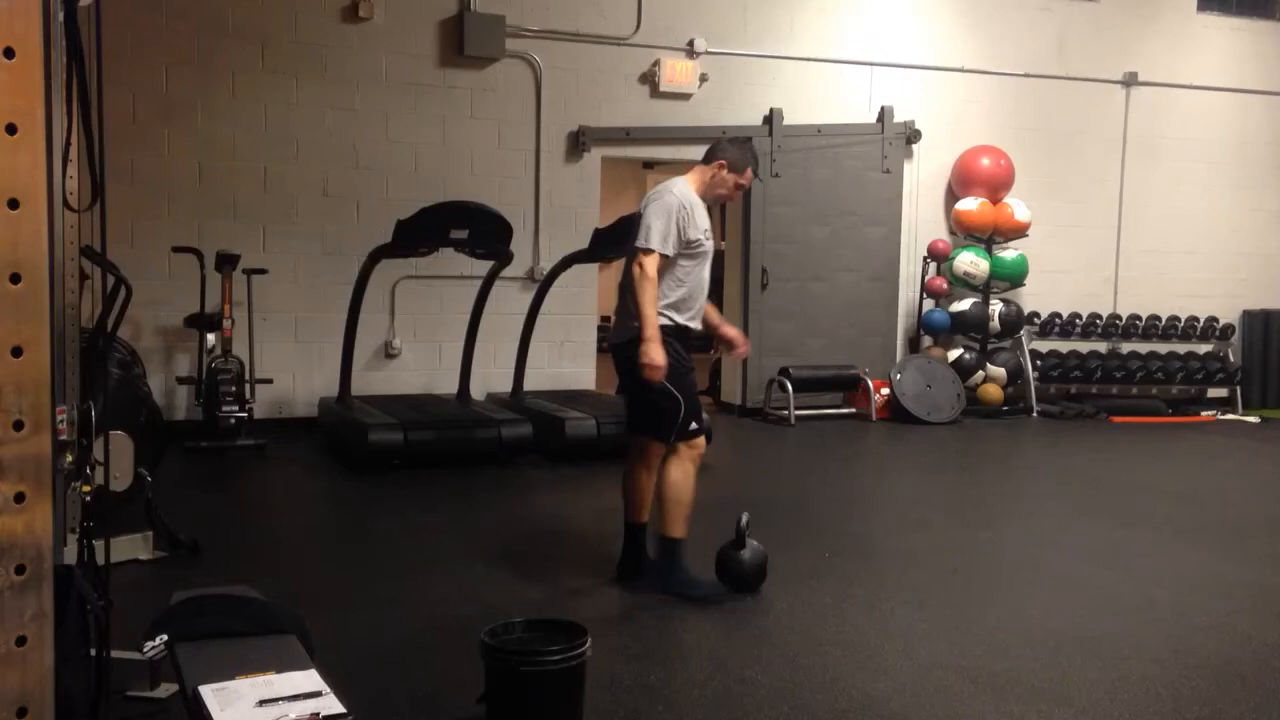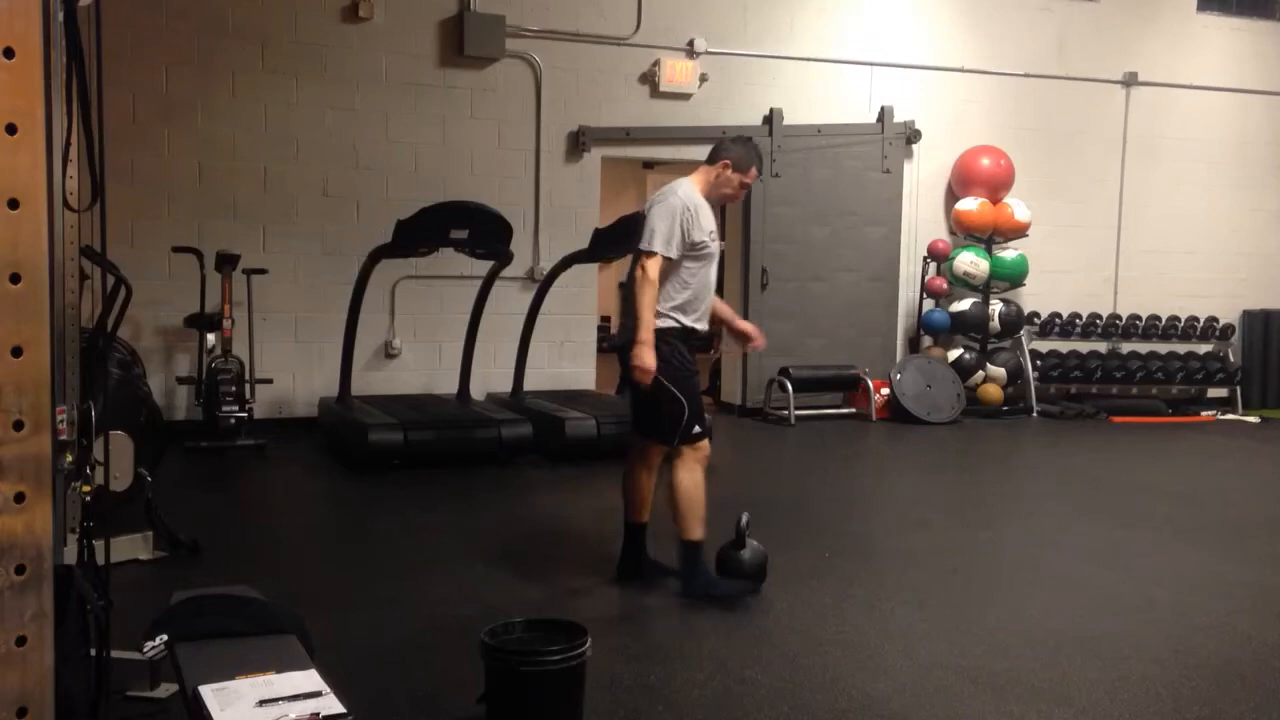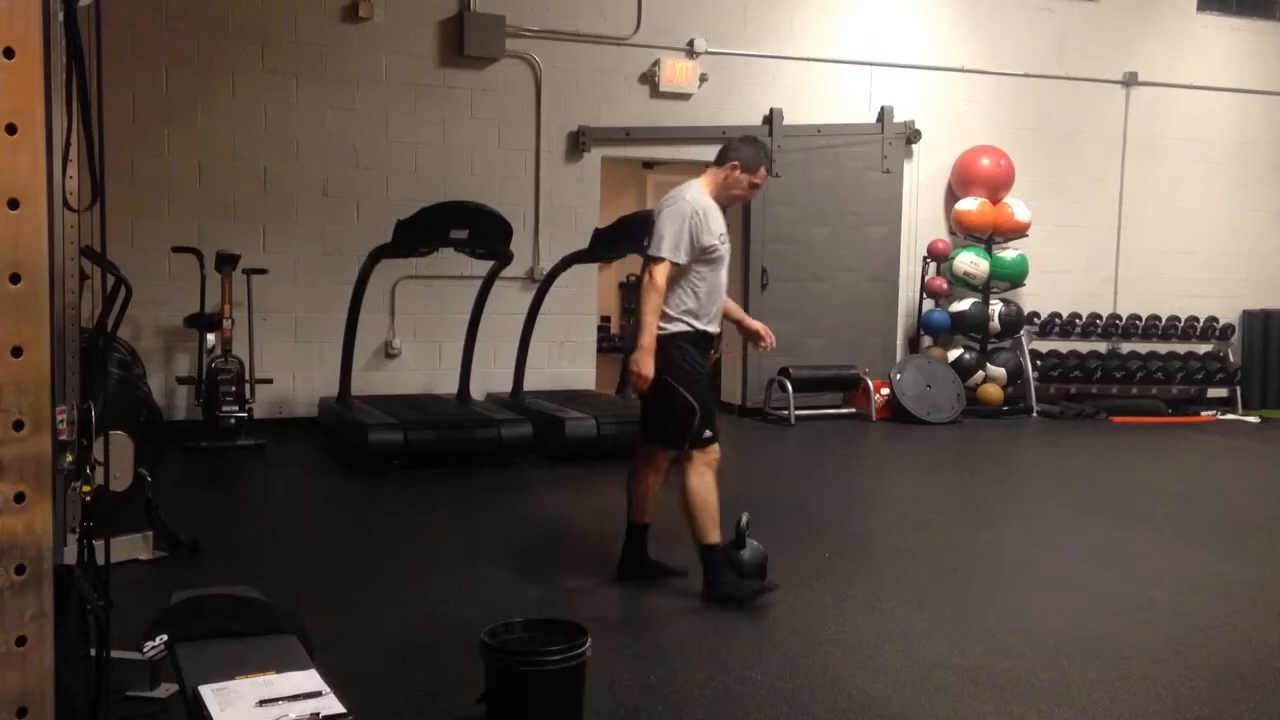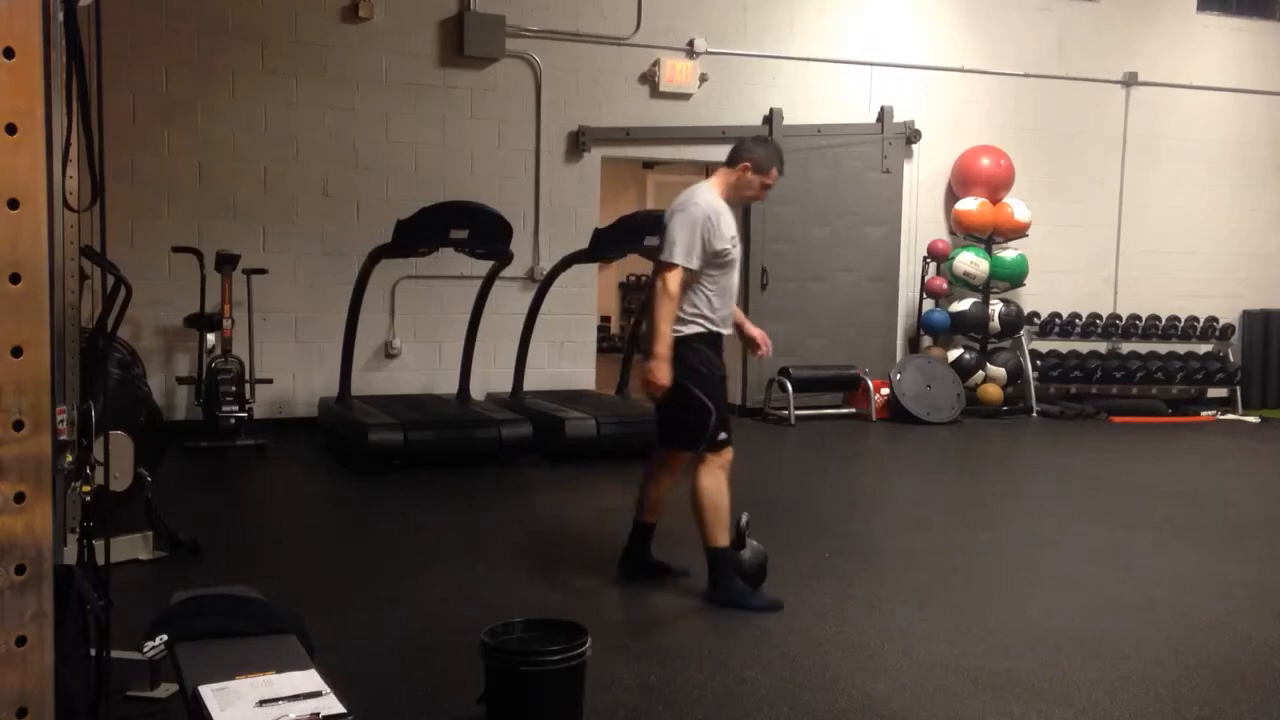
dt=0.1s
person 1, frame 1
left shoulder: (694, 207)
right shoulder: (672, 199)
right elbow: (645, 269)
left wrist: (720, 327)
right wrist: (651, 341)
left hip: (668, 338)
right hip: (655, 342)
left knee: (649, 446)
right knee: (687, 445)
left ankle: (634, 556)
right ankle: (671, 565)
person 1, frame 2
left shoulder: (700, 207)
right shoulder: (677, 200)
right elbow: (648, 271)
left wrist: (734, 322)
right wrist: (644, 343)
left hip: (673, 339)
right hip: (662, 342)
left knee: (650, 447)
right knee: (693, 448)
left ankle: (633, 555)
right ankle: (695, 570)
person 1, frame 3
left shoulder: (709, 208)
right shoulder: (687, 205)
right elbow: (657, 276)
left wrist: (743, 320)
right wrist: (644, 347)
left hip: (688, 341)
right hip: (674, 345)
left knee: (659, 449)
right knee: (702, 453)
left ankle: (634, 556)
right ankle: (718, 576)
person 1, frame 4
left shoulder: (720, 209)
right shoulder: (699, 207)
right elbow: (669, 281)
left wrist: (744, 325)
right wrist: (659, 355)
left hip: (700, 343)
right hip: (687, 347)
left knee: (675, 452)
right knee: (715, 456)
left ankle: (637, 553)
right ankle: (723, 579)
